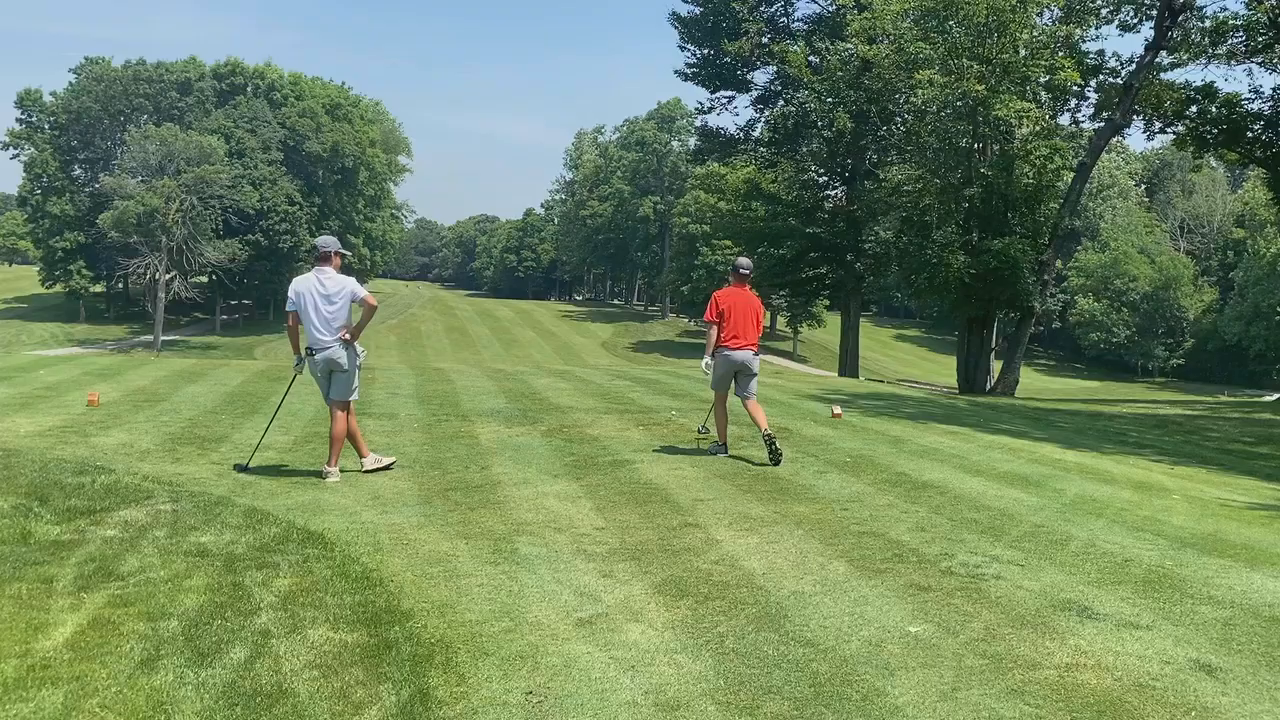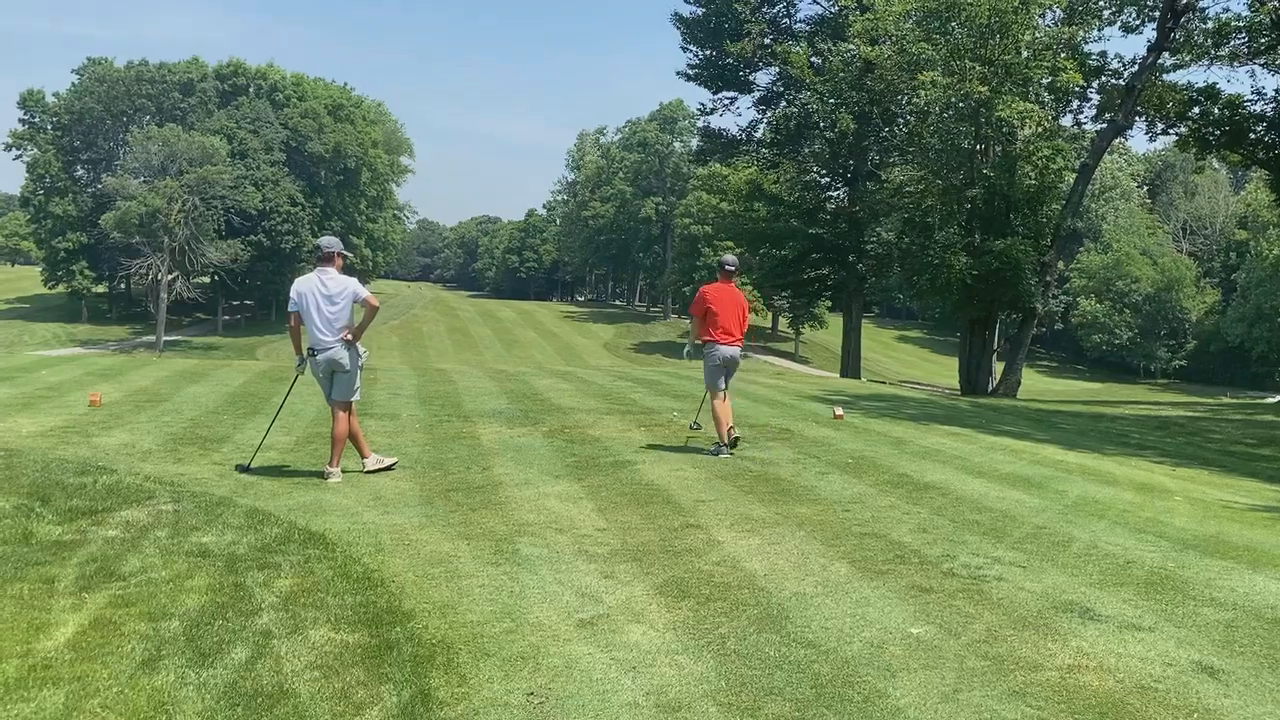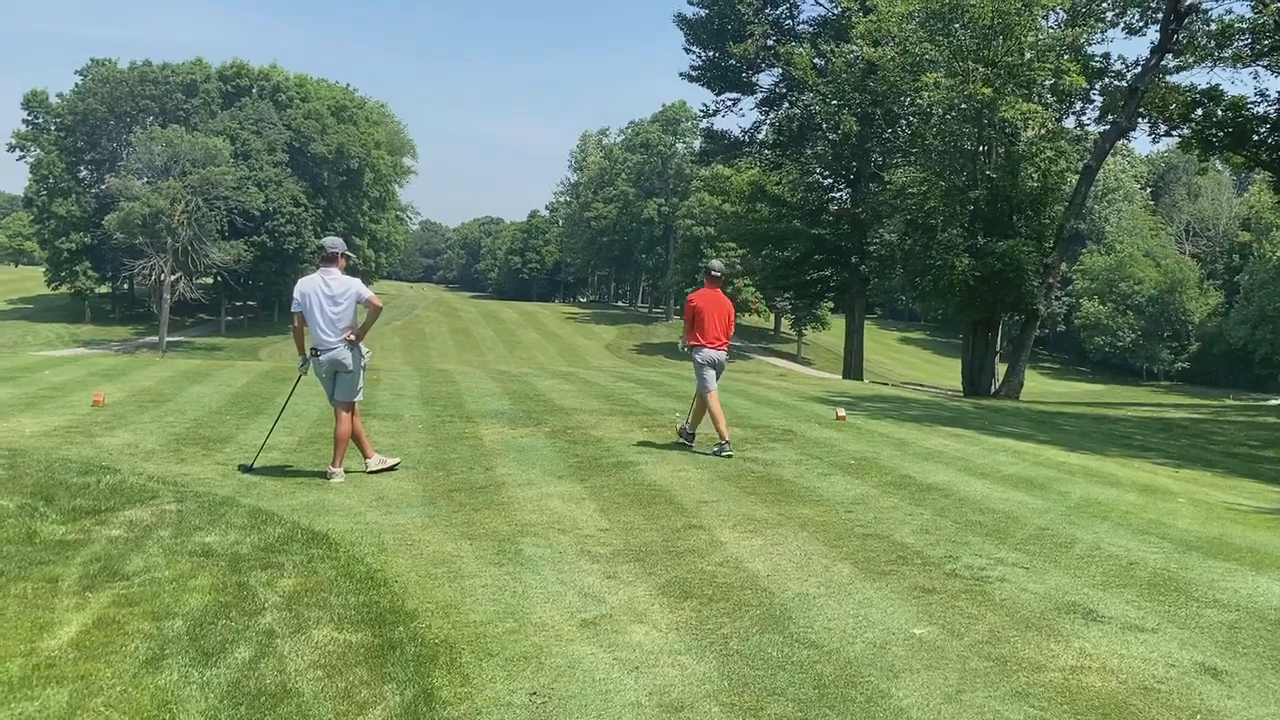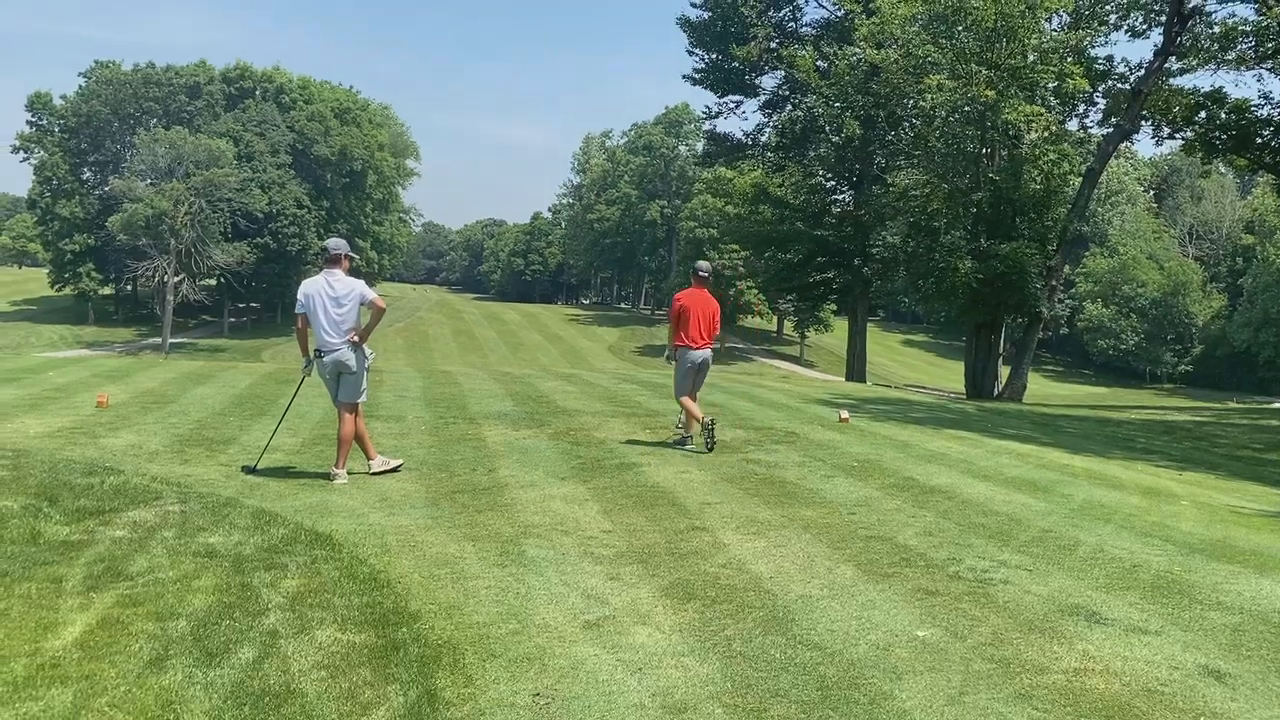
dt=0.2s
person 1, frame 1
left shoulder: (298, 284)
right shoulder: (345, 282)
left elbow: (291, 324)
right elbow: (372, 303)
left wrist: (297, 355)
right wrist: (356, 332)
left hip: (315, 355)
right hip: (342, 351)
left knee: (345, 407)
right knee: (340, 409)
left ankle: (367, 457)
right ankle: (331, 467)
person 1, frame 2
left shoulder: (299, 284)
right shoulder: (347, 283)
left elbow: (293, 324)
right elbow: (374, 304)
left wrist: (299, 356)
right wrist: (358, 332)
left hip: (317, 356)
right hip: (344, 352)
left knee: (346, 408)
right knee: (342, 411)
left ankle: (368, 458)
right ankle: (333, 468)
person 1, frame 3
left shoulder: (303, 285)
right shoulder: (351, 283)
left elbow: (297, 325)
right elbow: (377, 305)
left wrist: (302, 356)
right wrist: (361, 332)
left hip: (320, 356)
right hip: (347, 352)
left knee: (349, 409)
right knee: (345, 410)
left ankle: (371, 458)
right ankle: (336, 468)
person 1, frame 4
left shoulder: (307, 286)
right shoulder: (354, 285)
left elbow: (300, 326)
right elbow: (380, 306)
left wrist: (306, 357)
right wrist: (365, 334)
left hip: (324, 357)
right hip: (351, 353)
left knee: (353, 410)
right knee: (348, 412)
left ankle: (374, 460)
right ankle: (339, 469)
person 2, frame 1
left shoulder: (720, 296)
right shoulder: (756, 301)
left elbow: (713, 328)
right elbow: (759, 331)
left wrist: (707, 355)
left hip: (726, 353)
right hip: (750, 354)
left knee: (720, 398)
right knee: (750, 401)
left ankle: (721, 444)
right ankle: (767, 434)
person 2, frame 2
left shoulder: (706, 292)
right shoulder: (741, 297)
left elbow: (696, 322)
right elbow: (744, 327)
left wrist: (690, 344)
left hip: (715, 348)
right hip: (735, 349)
left knee: (716, 396)
right knee: (722, 393)
left ankle: (723, 444)
right ankle: (731, 430)
person 2, frame 3
left shoulder: (694, 298)
right shoulder: (727, 302)
left elbow: (687, 326)
right elbow: (729, 333)
left wrist: (685, 342)
left hip: (703, 352)
right hip: (721, 353)
left knee: (711, 398)
right knee: (702, 393)
left ankle: (724, 443)
right ankle: (689, 432)
person 2, frame 4
left shoulder: (681, 298)
right shoulder: (713, 303)
left elbow: (673, 328)
right elbow: (715, 333)
left wrist: (669, 349)
left hip: (687, 352)
right hip: (706, 353)
left knee: (682, 396)
right knee: (692, 394)
left ankle: (704, 421)
right ankle: (686, 435)
